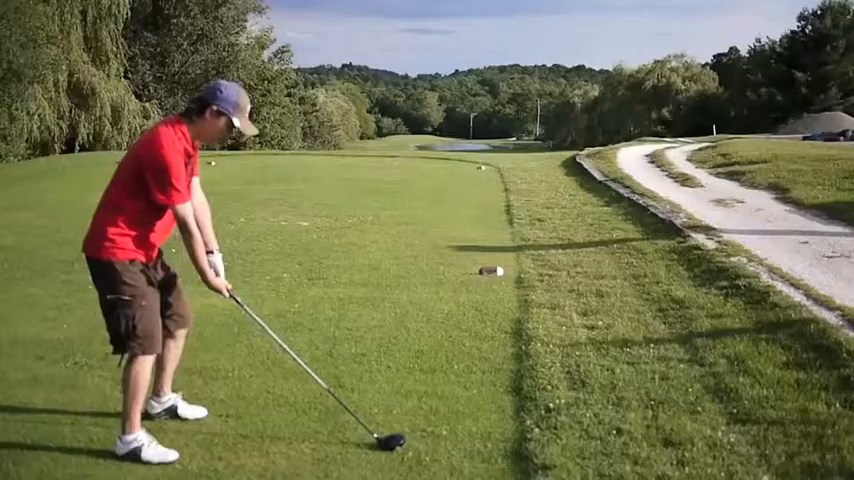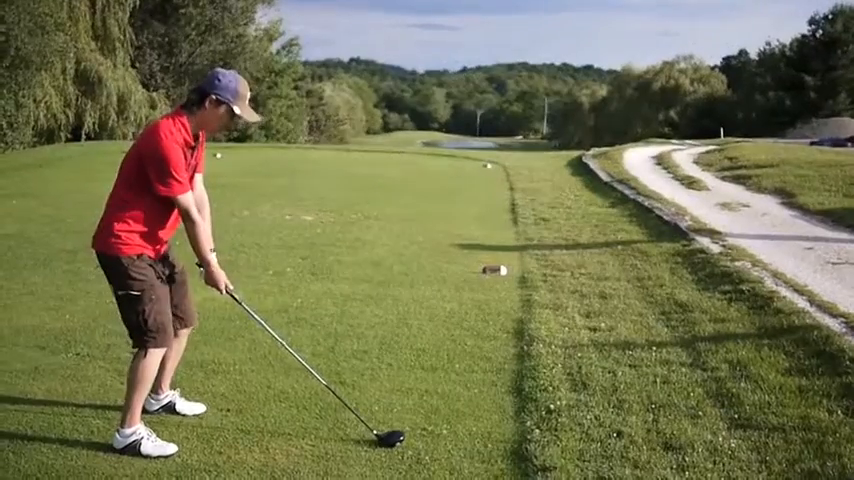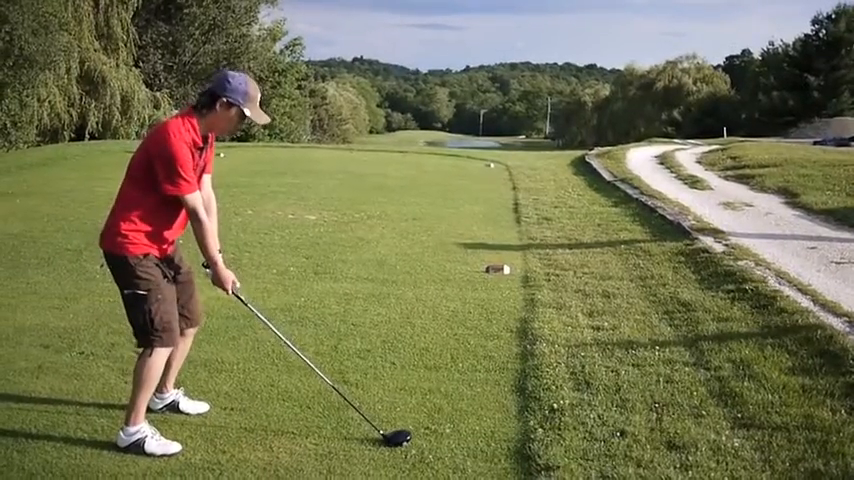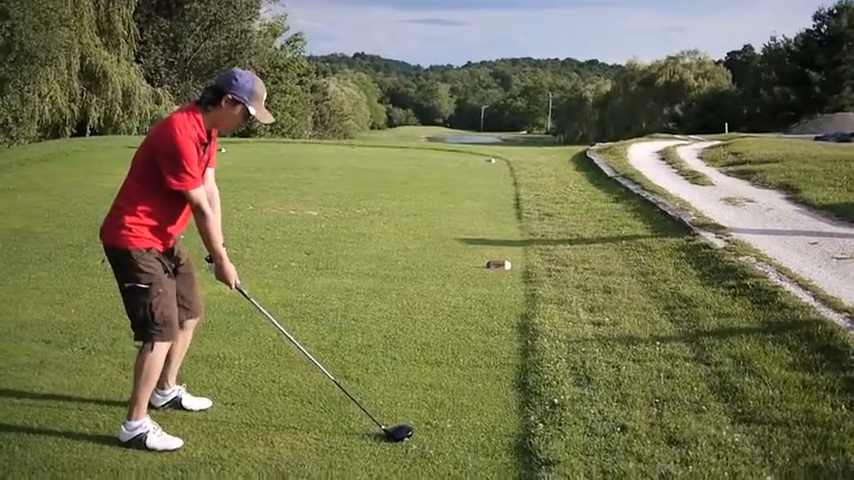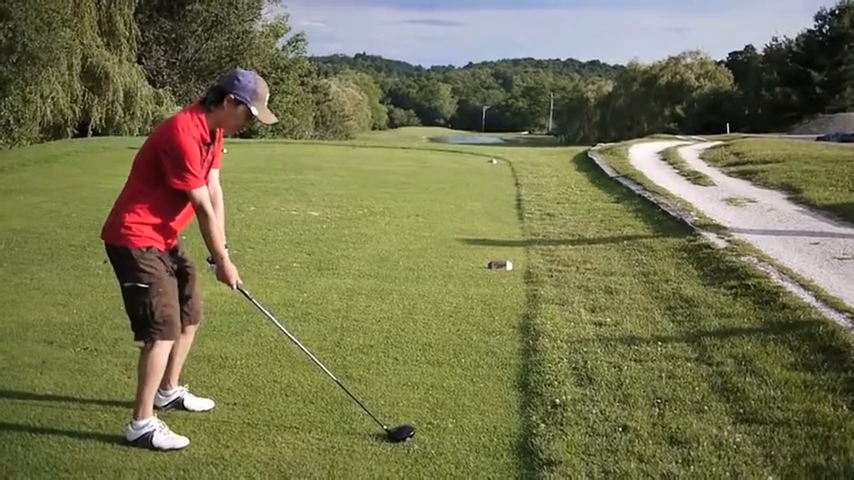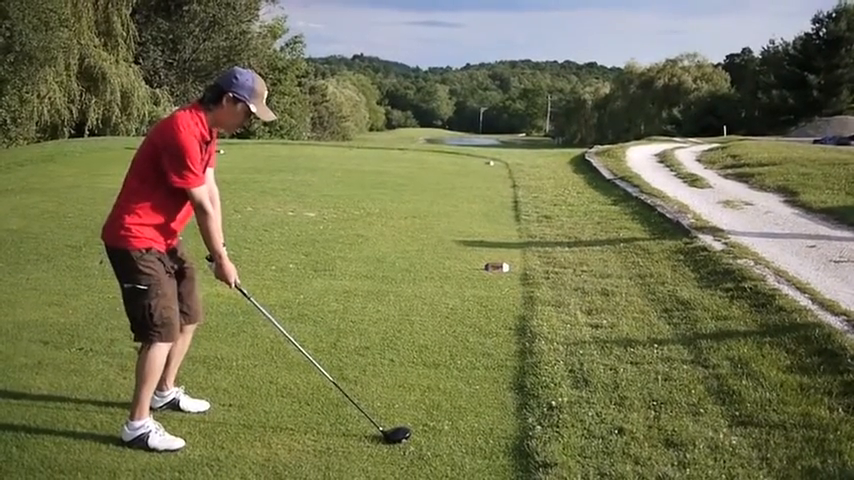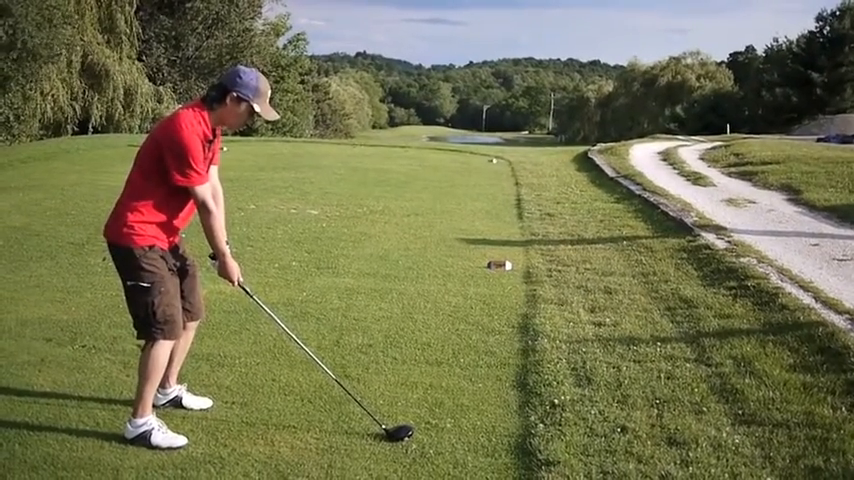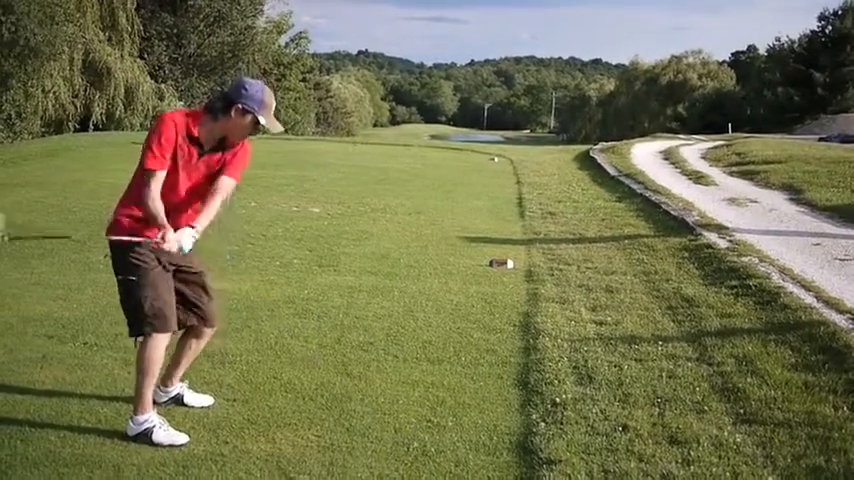
dt=0.7s
person 1, frame 1
left shoulder: (188, 138)
right shoulder: (167, 146)
left elbow: (197, 198)
right elbow: (186, 223)
left wrist: (215, 253)
right wrist: (208, 276)
left hip: (143, 248)
right hip: (116, 251)
left knee: (177, 321)
right knee: (144, 342)
left ankle: (162, 398)
right ankle: (130, 437)
person 1, frame 2
left shoulder: (194, 133)
right shoulder: (166, 139)
left elbow: (200, 196)
right elbow: (189, 213)
left wrist: (211, 256)
right wrist: (210, 267)
left hip: (153, 244)
right hip: (126, 246)
left knee: (182, 320)
right knee: (156, 336)
left ankle: (161, 395)
right ankle: (129, 431)
person 1, frame 3
left shoulder: (204, 134)
right shoulder: (174, 138)
left elbow: (207, 197)
right elbow: (196, 212)
left wrist: (217, 257)
right wrist: (218, 266)
left hip: (161, 242)
right hip: (132, 245)
left knee: (188, 319)
right knee: (161, 335)
left ankle: (165, 394)
right ankle: (133, 429)
person 1, frame 4
left shoulder: (207, 127)
right shoulder: (180, 134)
left elbow: (210, 189)
right elbow: (200, 207)
left wrist: (220, 250)
right wrist: (221, 260)
left hip: (161, 236)
right hip: (133, 238)
left knee: (188, 313)
right knee: (161, 329)
left ankle: (165, 391)
right ankle: (135, 424)
person 1, frame 5
left shoulder: (214, 129)
right shoulder: (183, 133)
left elbow: (215, 192)
right elbow: (202, 206)
left wrist: (222, 251)
right wrist: (222, 261)
left hip: (164, 237)
right hip: (135, 238)
left knee: (189, 316)
right knee: (163, 328)
left ankle: (169, 391)
right ankle: (142, 423)
person 1, frame 6
left shoulder: (207, 127)
right shoulder: (183, 132)
left elbow: (211, 190)
right elbow: (202, 205)
left wrist: (220, 250)
right wrist: (221, 258)
left hip: (163, 237)
right hip: (136, 239)
left knee: (188, 316)
right knee: (162, 329)
left ankle: (165, 391)
right ankle: (138, 424)
person 1, frame 7
left shoulder: (210, 126)
right shoulder: (186, 130)
left elbow: (215, 188)
right elbow: (205, 204)
left wrist: (224, 248)
right wrist: (224, 258)
left hip: (165, 235)
right hip: (138, 237)
left knee: (190, 314)
right knee: (164, 327)
left ankle: (168, 389)
right ankle: (140, 421)
person 1, frame 8
left shoulder: (237, 147)
right shoulder: (171, 125)
left elbow: (218, 196)
right elbow: (150, 193)
left wrist: (189, 233)
right wrist: (166, 229)
left hip: (178, 240)
right hip: (137, 235)
left knee: (204, 320)
right knee: (159, 324)
left ankle: (169, 386)
right ankle: (142, 418)
